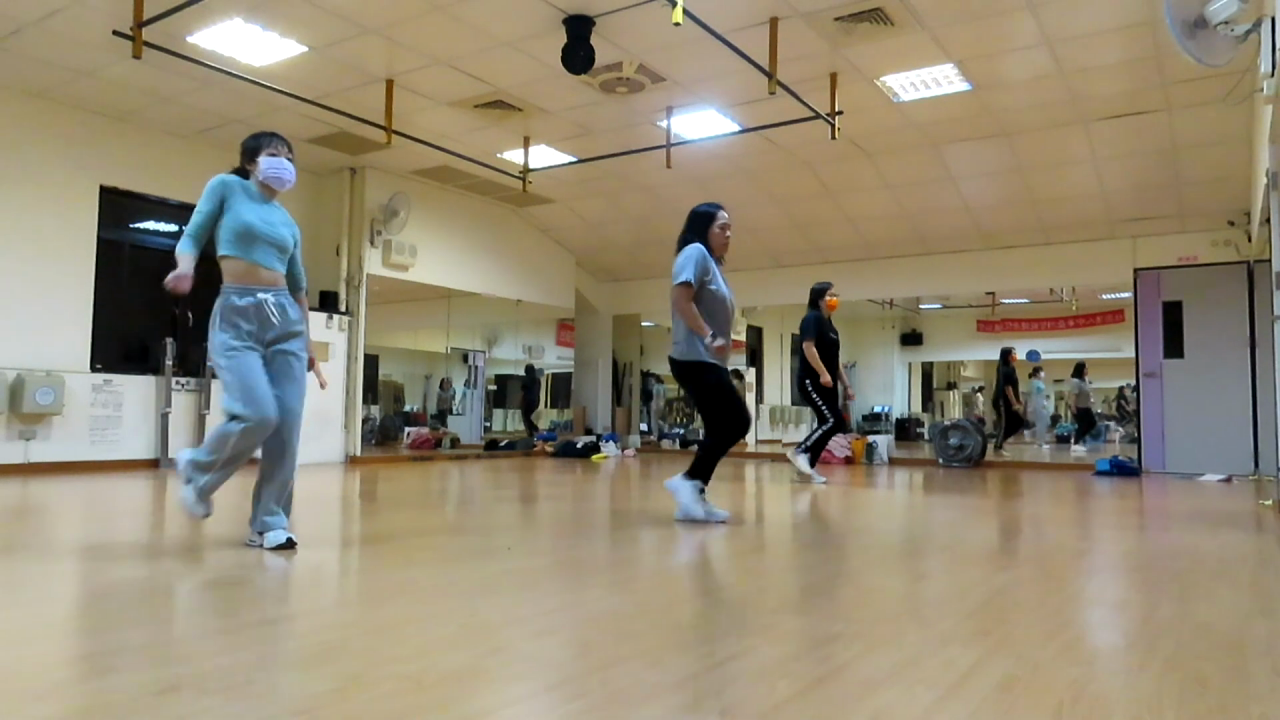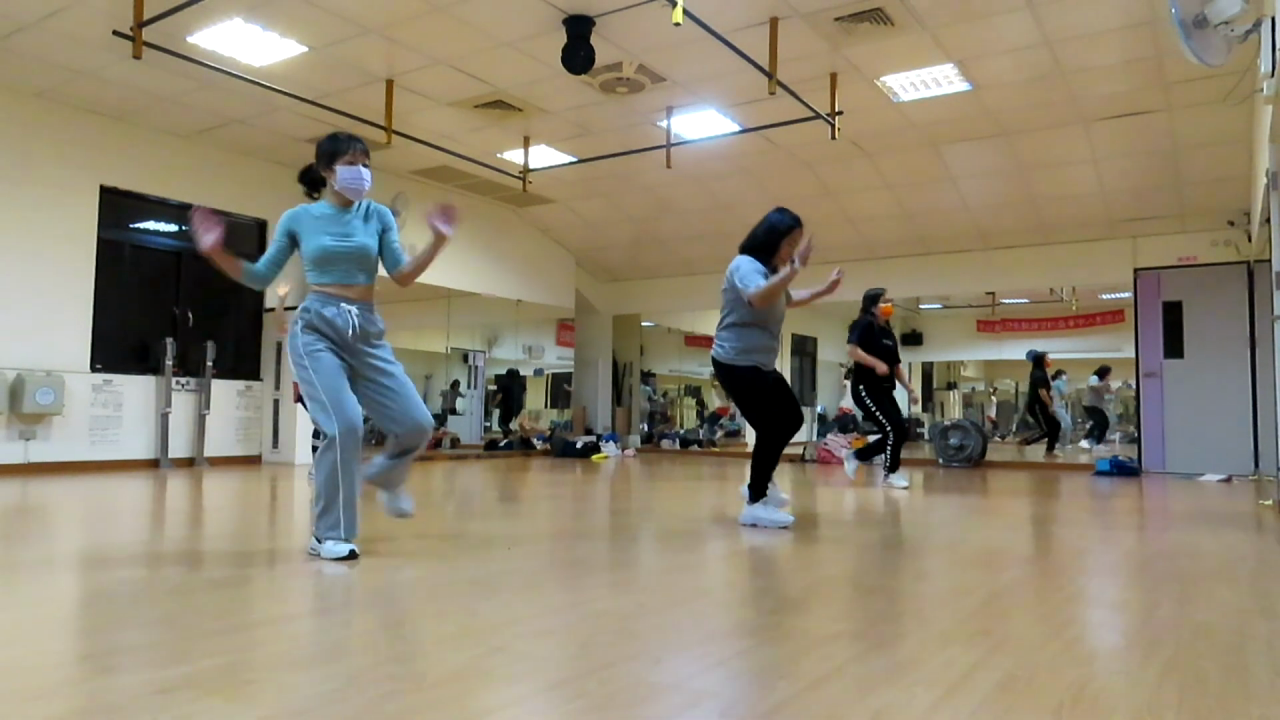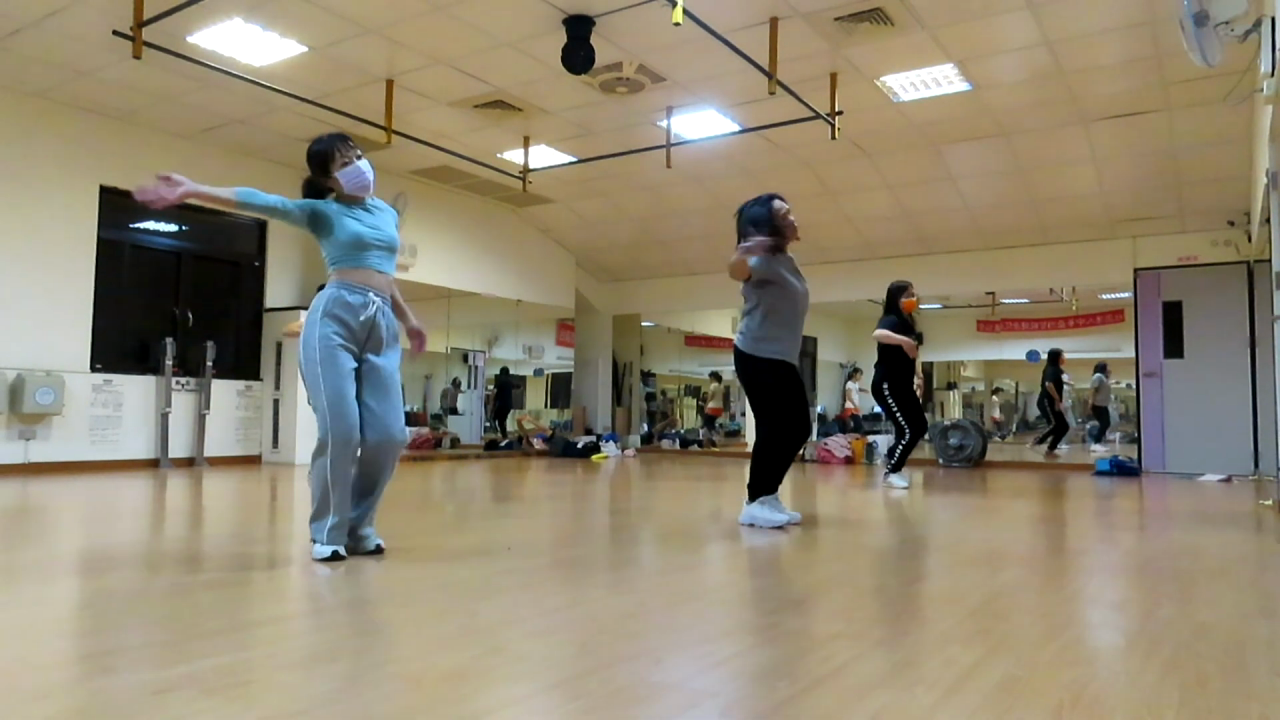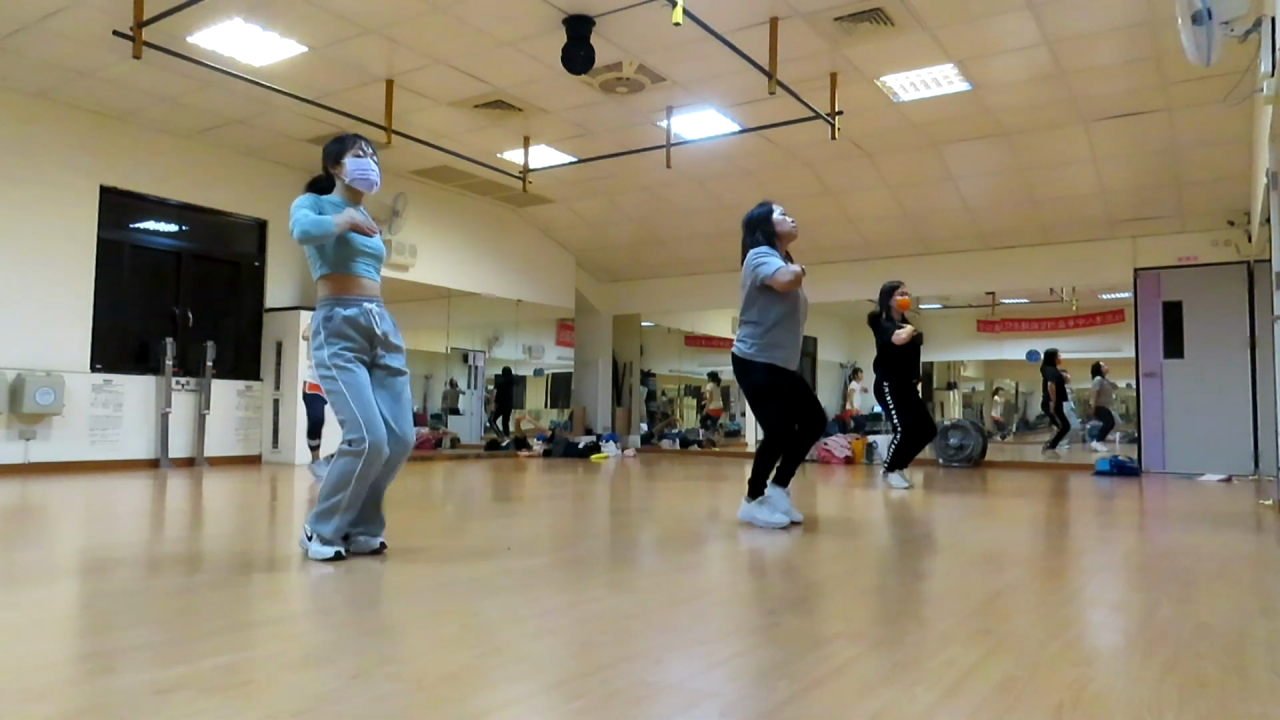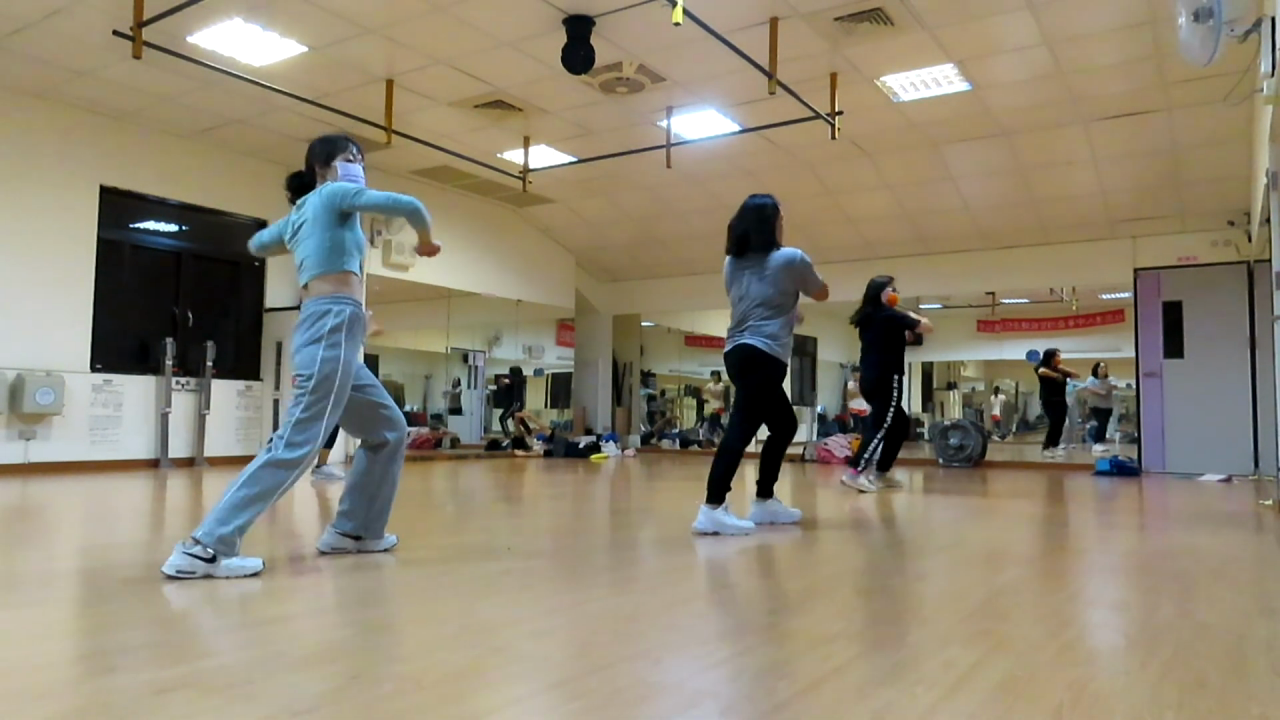
dt=0.7s
person 1, frame 1
left shoulder: (288, 222)
right shoulder: (227, 188)
right elbow: (191, 237)
left wrist: (307, 343)
right wrist: (185, 266)
left hip: (285, 320)
right hip: (235, 318)
left knee: (286, 423)
right knee: (257, 415)
left ankle: (269, 521)
right ankle: (197, 466)
person 1, frame 2
left shoulder: (378, 215)
right shoulder: (298, 219)
left elbow: (402, 276)
right elbow: (260, 277)
left wrist: (437, 243)
right wrist: (217, 254)
left hip: (367, 332)
right hip: (316, 330)
left knee: (416, 423)
right knee: (344, 425)
left ankle: (384, 477)
right ankle: (329, 534)
person 1, frame 3
left shoulder: (388, 214)
right shoulder: (322, 211)
right elbow: (261, 203)
left wrist: (408, 319)
right wrist: (193, 189)
left hip: (381, 327)
right hip: (334, 320)
left knee: (388, 437)
right knee: (341, 434)
left ankle: (358, 522)
right ankle: (327, 532)
person 1, frame 4
left shoulder: (370, 225)
right shoulder: (313, 203)
right elbow: (304, 232)
right wrist: (346, 220)
left hip: (383, 332)
right hip: (338, 333)
left knee: (400, 439)
right knee: (370, 440)
left ankle: (353, 527)
right ankle: (322, 529)
person 1, frame 5
left shoulder: (298, 218)
right shoulder: (332, 196)
left elbow: (259, 244)
right elbow: (410, 207)
right wrist: (425, 236)
left hip: (331, 331)
right hip: (330, 331)
left knee: (388, 433)
right knee: (294, 445)
left ankle: (354, 529)
right ankle: (201, 548)
person 2, frame 1
left shoulder: (712, 265)
right shoulder: (694, 253)
right elbow: (680, 299)
right wrist: (709, 338)
left hip: (710, 361)
right hip: (694, 360)
left knee: (722, 428)
right knee: (737, 420)
left ankle: (694, 493)
right ankle: (687, 480)
person 2, frame 2
left shoulder: (770, 269)
right shoulder: (745, 266)
left elbow: (787, 300)
right elbow: (760, 298)
left wrist: (822, 291)
right wrist: (793, 268)
left hip: (760, 364)
right hip: (737, 364)
left knee: (792, 418)
right knee: (772, 428)
left ankle: (762, 482)
right ankle: (756, 504)
person 2, frame 3
left shoulder: (784, 259)
right shoulder: (762, 255)
right elbow: (740, 269)
right wrist: (743, 254)
left hip: (782, 359)
right hip: (756, 357)
left knee: (800, 429)
right knee: (774, 431)
left ankle: (768, 495)
right ankle: (754, 504)
person 2, frame 4
left shoulder: (783, 261)
right shoulder: (760, 255)
right elbow: (786, 280)
right wrist: (799, 269)
left hip: (784, 364)
right hip: (756, 361)
left knee: (814, 421)
right knee: (780, 429)
left ankle: (778, 489)
right ankle: (754, 500)
person 2, frame 5
left shoulder: (732, 263)
right shoulder: (792, 259)
right elbow: (822, 293)
right wrist: (793, 299)
left hip: (738, 353)
right hip: (763, 356)
left knee: (784, 425)
right knee: (742, 428)
left ankle: (765, 500)
right ankle: (712, 509)
person 3, frame 1
left shoulder: (832, 328)
right shoulder: (813, 318)
right elbow: (808, 347)
left wrist: (846, 384)
right wrist: (822, 373)
left hip: (827, 383)
right hip: (811, 380)
left knee: (828, 424)
right knee: (834, 420)
left ankle: (806, 468)
right ankle: (800, 452)
person 3, frame 2
left shoulder: (889, 334)
right shoulder: (864, 326)
left elbow: (896, 366)
right elbow: (852, 350)
left wrist: (910, 389)
right wrist: (876, 363)
left hip: (884, 390)
right hip: (866, 389)
left knee: (897, 431)
right knee: (894, 429)
left ankle: (855, 457)
right ankle: (890, 474)
person 3, frame 3
left shoulder: (908, 323)
right shoulder: (892, 321)
right elbow: (877, 334)
left wrist: (918, 376)
right wrist: (903, 340)
left hip: (902, 385)
right hip: (887, 385)
left knee: (919, 426)
right knee: (908, 430)
left ankle: (891, 458)
right ankle: (890, 473)
person 3, frame 4
left shoulder: (907, 325)
right shoulder: (883, 324)
right elbow: (899, 338)
right wrist: (909, 330)
left hip: (908, 386)
right hip: (889, 385)
left knee: (927, 430)
right knee: (904, 429)
left ankle: (897, 467)
right ankle: (889, 471)
person 3, frame 5
left shoulder: (866, 318)
right shoulder: (891, 316)
right elbow: (927, 327)
left wrist: (906, 334)
right wrist: (913, 317)
left hip: (868, 380)
right hip: (886, 379)
left knee: (900, 424)
right knee: (881, 425)
left ankle: (882, 471)
right ankle: (854, 471)
